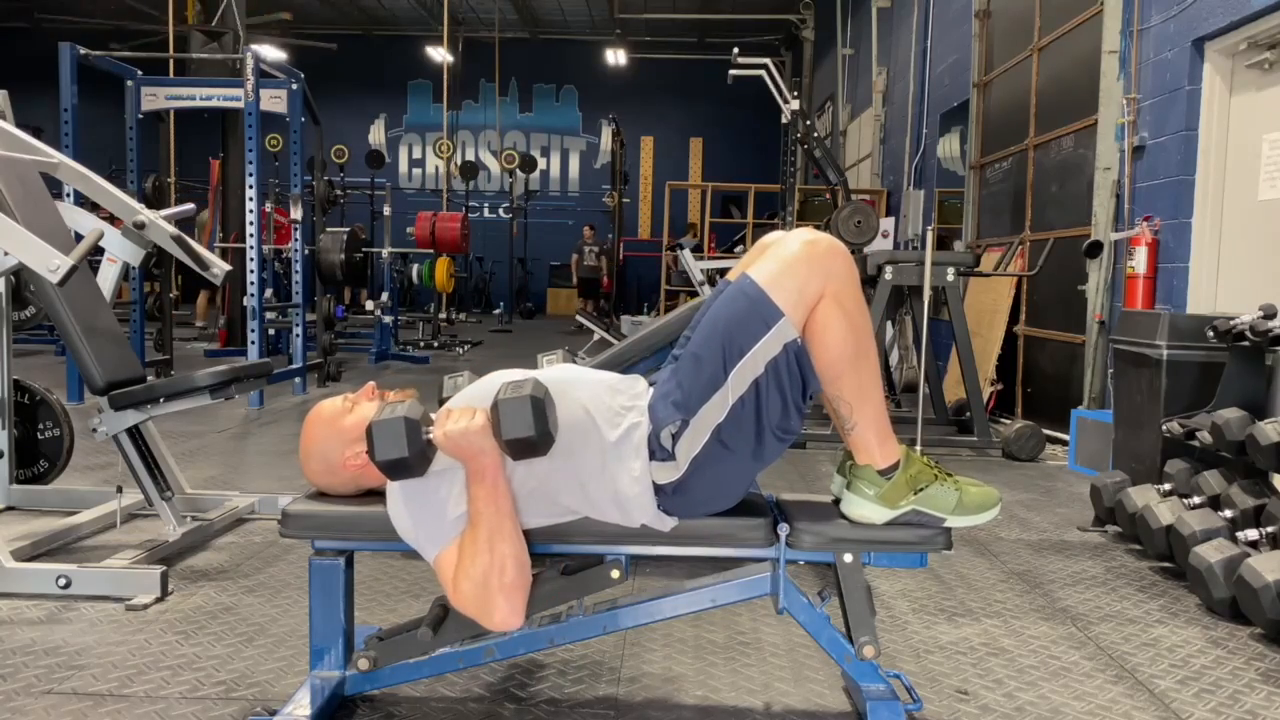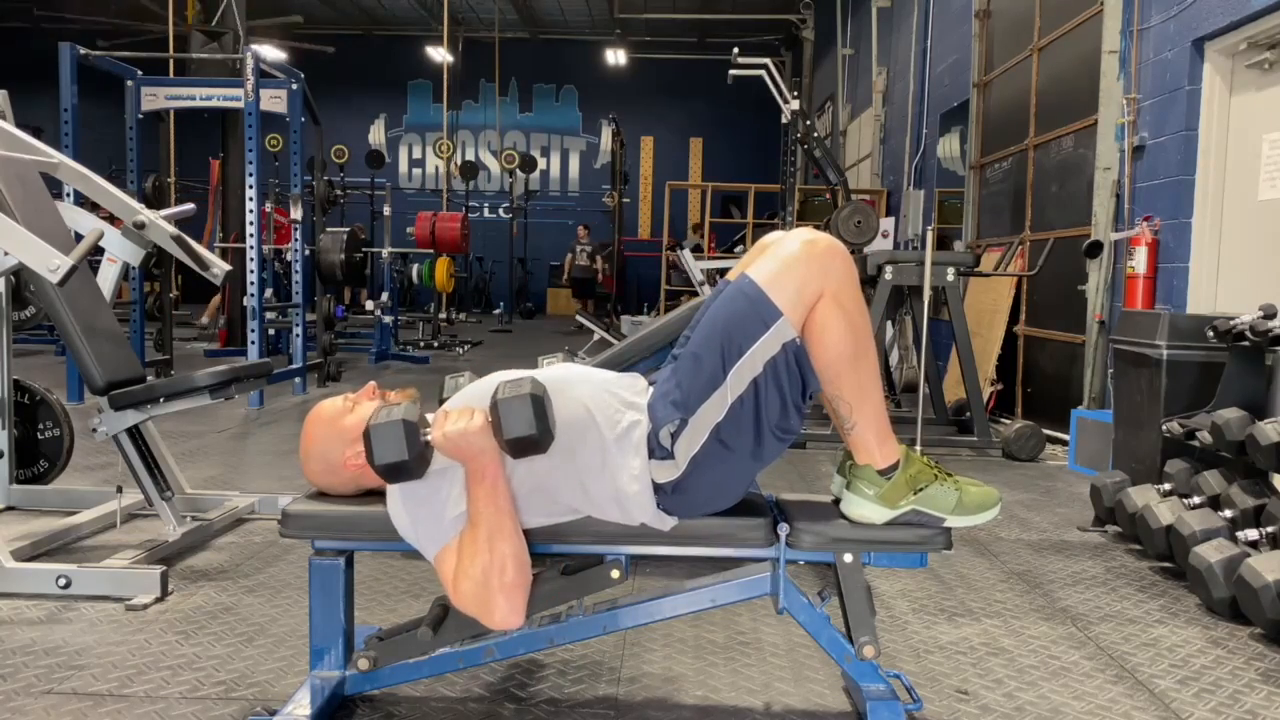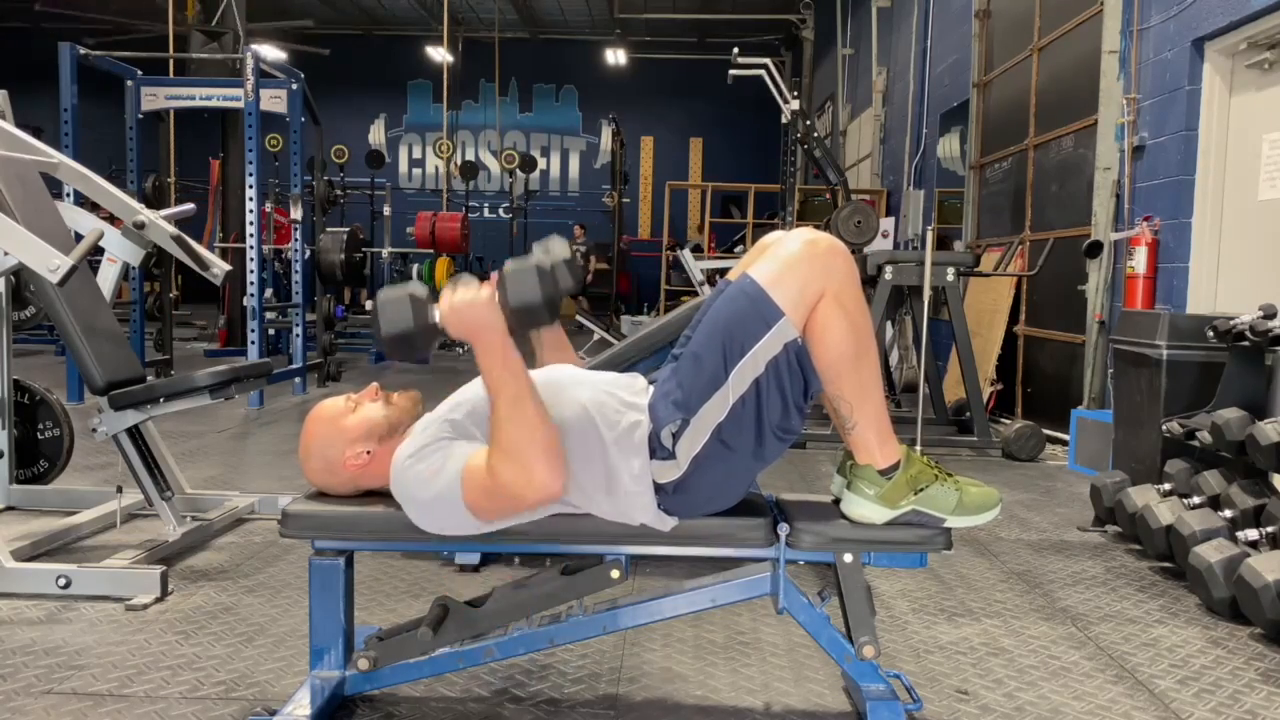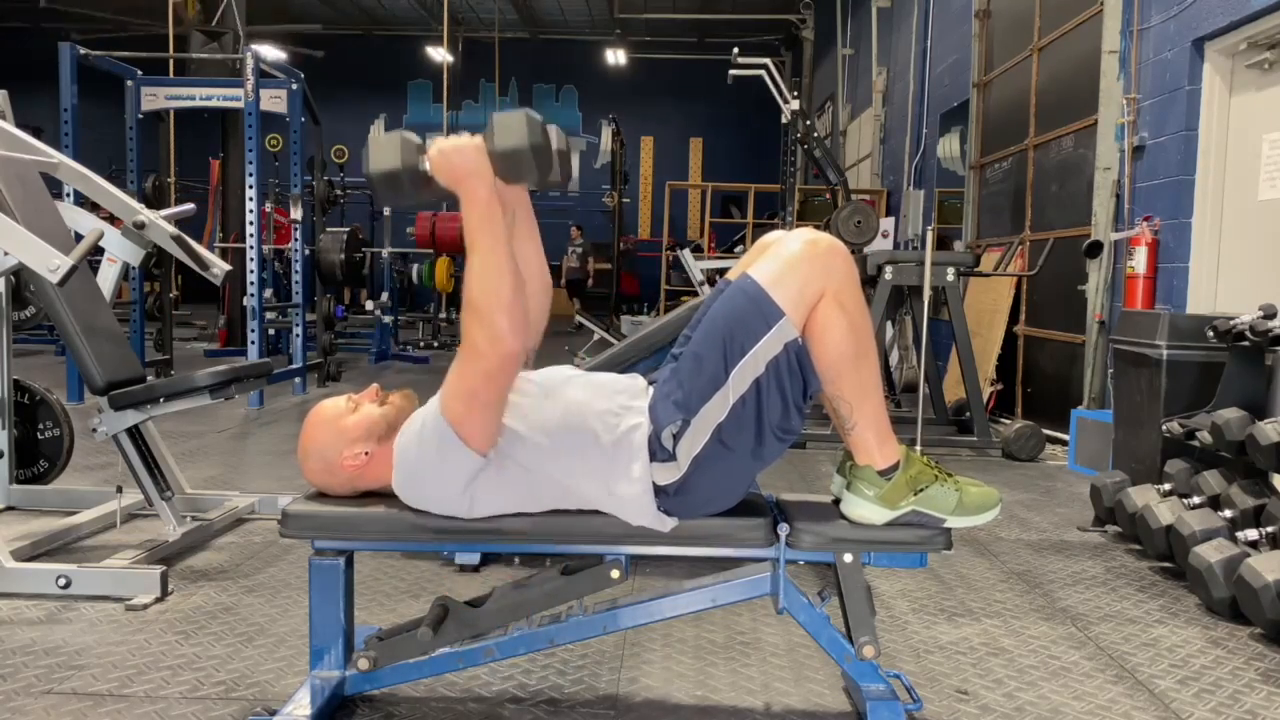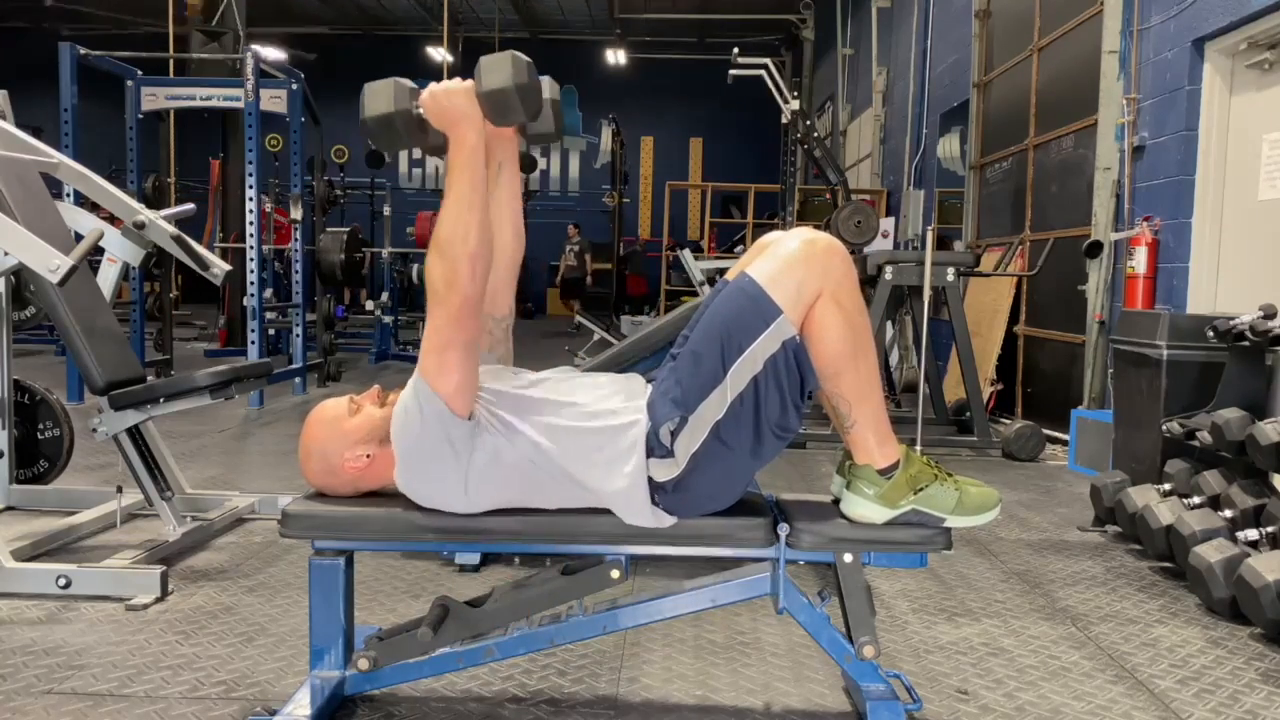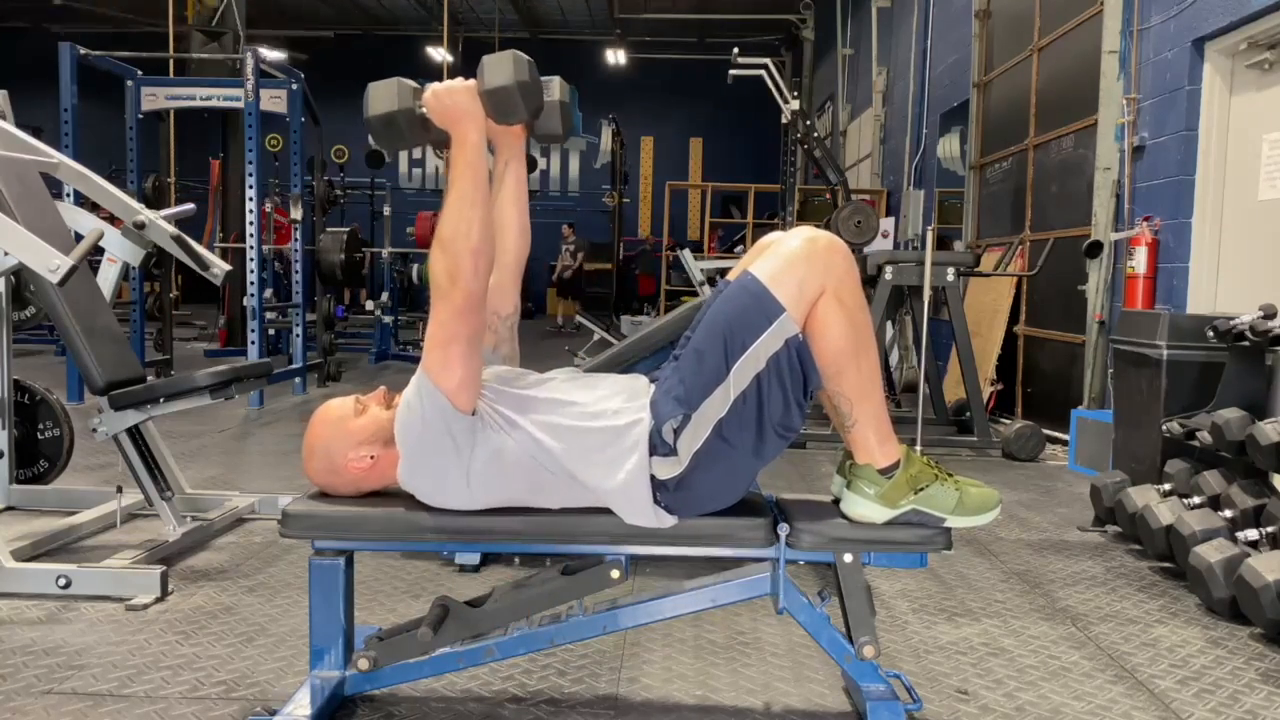
dt=0.3s
person 1, frame 1
left shoulder: (432, 444)
right shoulder: (420, 491)
right elbow: (502, 609)
right wrist: (481, 462)
left hip: (657, 411)
right hip: (678, 454)
left knee: (784, 251)
right knee: (815, 258)
left ankle: (867, 459)
right ankle: (885, 476)
person 1, frame 2
left shoulder: (432, 446)
right shoulder: (422, 490)
right elbow: (503, 608)
right wrist: (481, 462)
left hip: (656, 407)
right hip: (678, 453)
left knee: (782, 251)
right knee: (814, 259)
left ankle: (868, 460)
right ankle: (884, 476)
person 1, frame 3
left shoulder: (436, 437)
right shoulder: (423, 473)
right elbow: (542, 478)
left wrist: (541, 315)
right wrist: (491, 337)
left hip: (656, 410)
right hip: (676, 453)
left knee: (783, 252)
right knee: (814, 257)
left ankle: (868, 459)
right ankle: (884, 476)
person 1, frame 4
left shoulder: (452, 424)
right shoulder: (428, 459)
left elbow: (528, 317)
right elbow: (504, 342)
left wrist: (511, 192)
right wrist: (472, 191)
left hip: (659, 416)
right hip: (677, 456)
left knee: (781, 251)
right knee: (814, 259)
left ankle: (868, 465)
right ankle: (886, 479)
person 1, frame 5
left shoulder: (457, 406)
right shoulder: (426, 443)
left elbow: (494, 286)
right elbow: (457, 293)
left wrist: (502, 151)
right wrist: (463, 135)
left hip: (667, 424)
right hip: (677, 456)
left knee: (781, 251)
right knee: (813, 257)
left ankle: (869, 461)
right ankle: (885, 477)
person 1, frame 6
left shoulder: (461, 406)
right shoulder: (430, 444)
left elbow: (499, 281)
right elbow: (459, 287)
left wrist: (508, 148)
right wrist: (466, 132)
left hip: (667, 420)
right hip: (679, 453)
left knee: (781, 251)
right knee: (815, 256)
left ankle: (868, 460)
right ankle: (885, 476)
